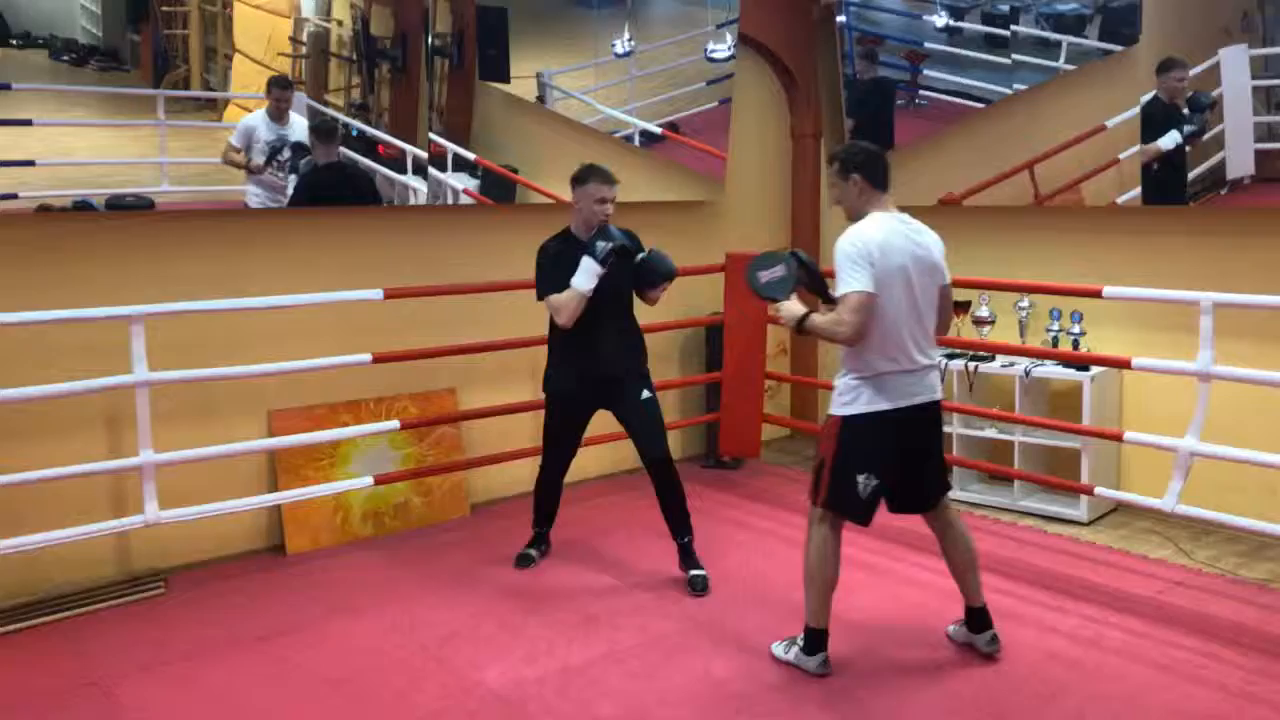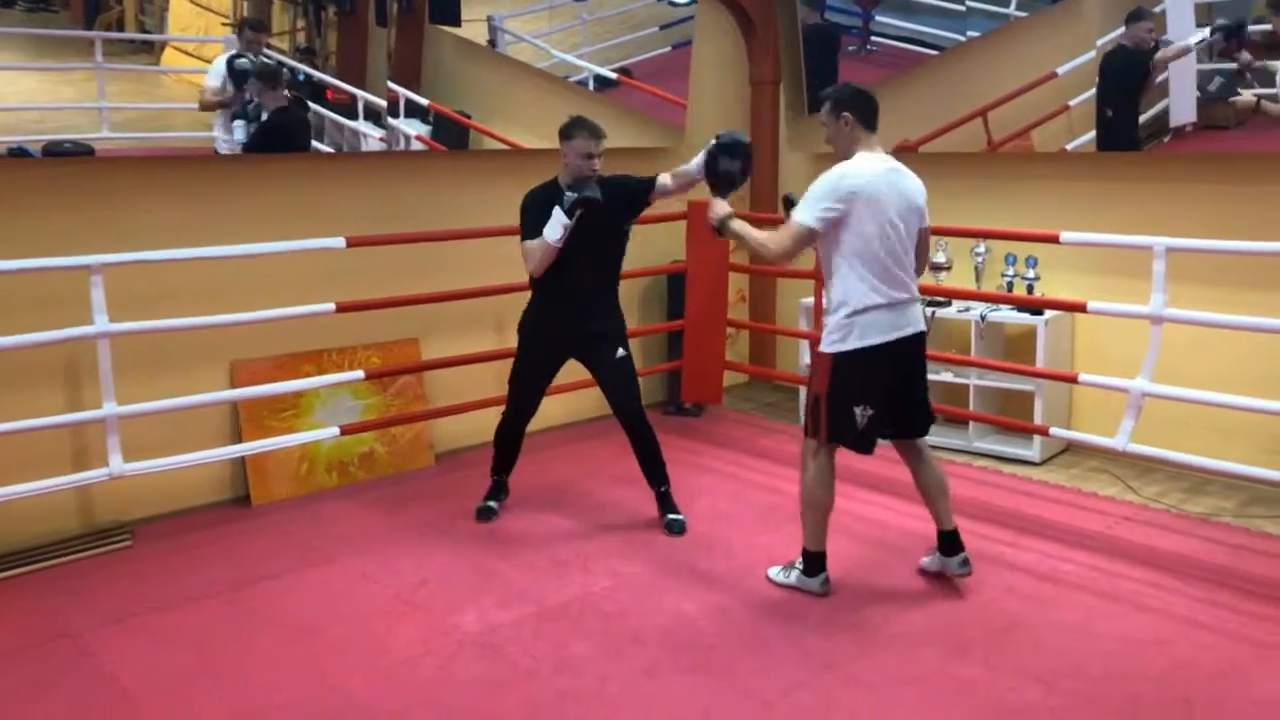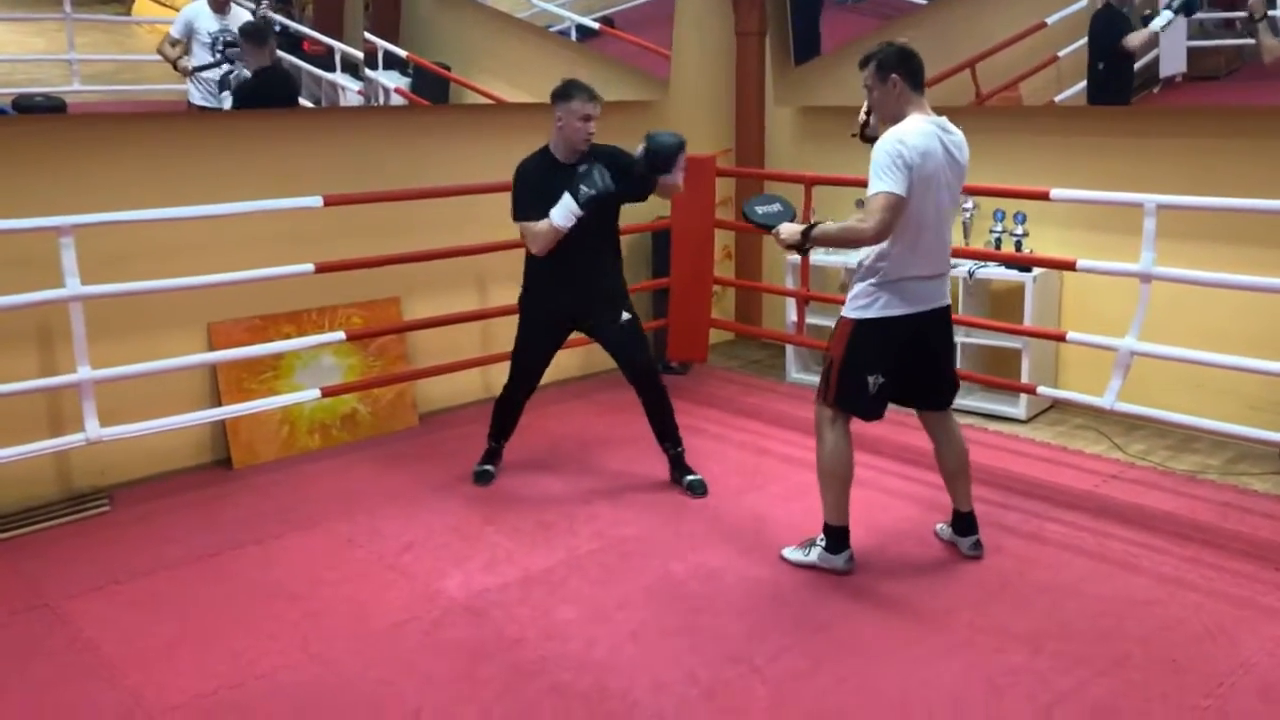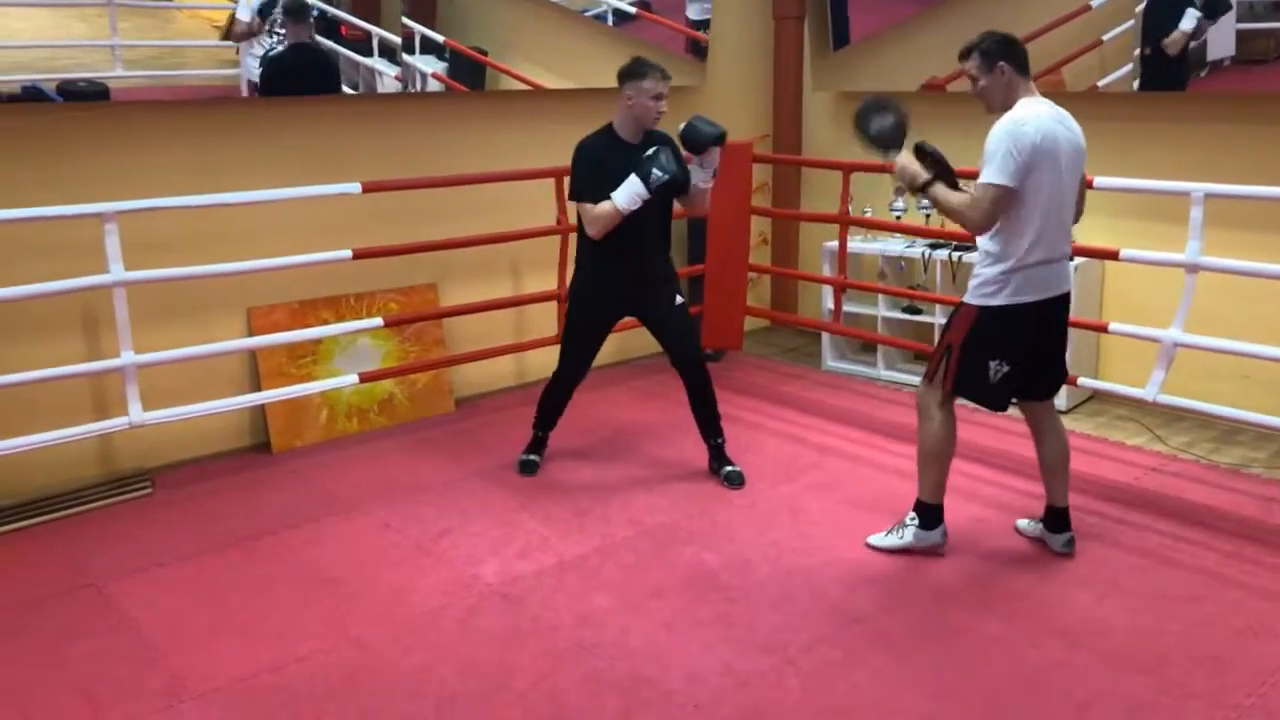
dt=1s
person 1, frame 1
left shoulder: (857, 240)
right shoulder: (928, 239)
left elbow: (849, 329)
left wrist: (801, 317)
left hip: (865, 406)
right hip: (922, 399)
left knee: (824, 517)
right knee: (938, 510)
left ankle: (812, 645)
right ankle: (979, 623)
person 1, frame 2
left shoulder: (842, 180)
right shoulder: (910, 182)
left elbow: (780, 248)
left wrist: (729, 219)
left hip: (856, 340)
right hip: (907, 333)
left knee: (816, 448)
right knee: (910, 442)
left ankle: (811, 568)
right ankle: (950, 549)
person 1, frame 3
left shoulder: (896, 143)
right shoulder: (953, 140)
left elbow: (873, 227)
left wrist: (805, 233)
left hip: (881, 307)
right hip: (932, 304)
left knee: (831, 414)
right knee: (937, 414)
left ankle: (835, 543)
right ankle: (965, 526)
person 1, frame 4
left shoulder: (1014, 127)
right shoulder: (1067, 125)
left elbow: (977, 217)
left wrist: (923, 182)
left hip: (1002, 294)
right hip: (1052, 290)
left knee: (934, 394)
right knee: (1039, 405)
left ankle: (927, 521)
right ankle: (1057, 523)
person 2, frame 1
left shoulder: (627, 241)
right shoulder: (554, 251)
left elbow: (648, 298)
right elbow: (563, 315)
left wrist: (659, 281)
right wrist: (594, 263)
left hip: (626, 370)
right hip: (571, 377)
left knee: (659, 458)
right knee: (554, 463)
left ankle: (687, 551)
right ankle: (540, 536)
person 2, frame 2
left shoulder: (616, 191)
right shoulder: (538, 200)
left elbow: (670, 183)
right elbow: (534, 265)
left wrist: (707, 160)
right wrist: (565, 213)
left hip: (601, 326)
right hip: (544, 327)
left knee: (631, 413)
right knee: (517, 411)
left ankle: (665, 498)
right ankle: (497, 486)
person 2, frame 3
left shoulder: (610, 161)
right shoulder: (532, 172)
left elbow: (672, 191)
right elbow: (538, 244)
left wrist: (672, 168)
right wrist: (573, 201)
left hip: (604, 293)
right hip: (546, 298)
left knee: (645, 374)
right knee: (521, 383)
left ankle: (678, 461)
right ankle: (492, 451)
person 2, frame 4
left shoulder: (664, 147)
right shoulder: (592, 150)
left elbow: (696, 207)
right elbow: (594, 226)
left wrist: (706, 166)
right wrist: (639, 185)
left hip: (656, 279)
right hip: (599, 283)
left knee: (692, 362)
right knee: (571, 369)
left ankle: (717, 451)
right ankle: (538, 439)
